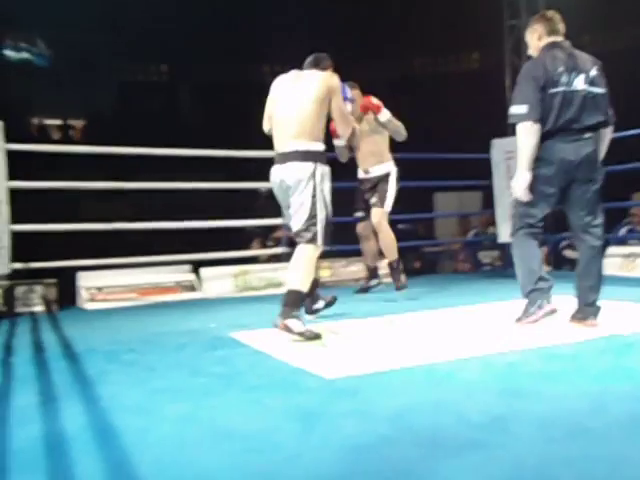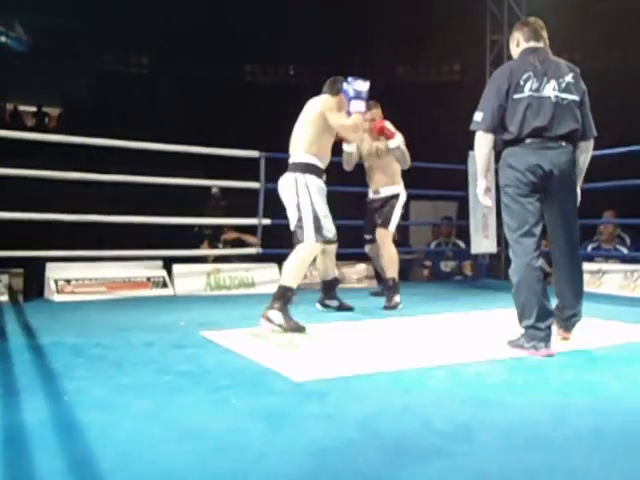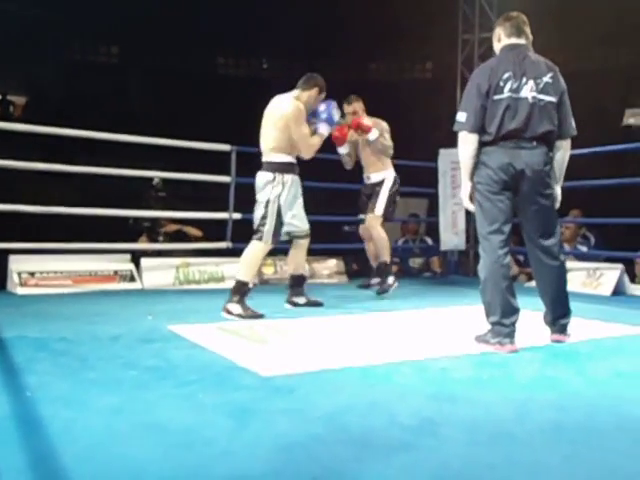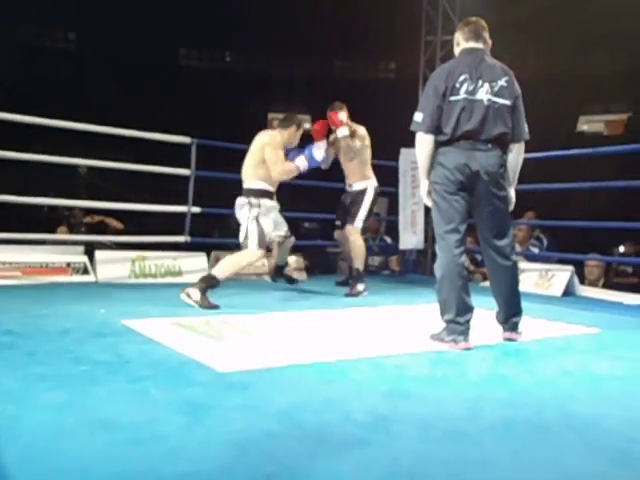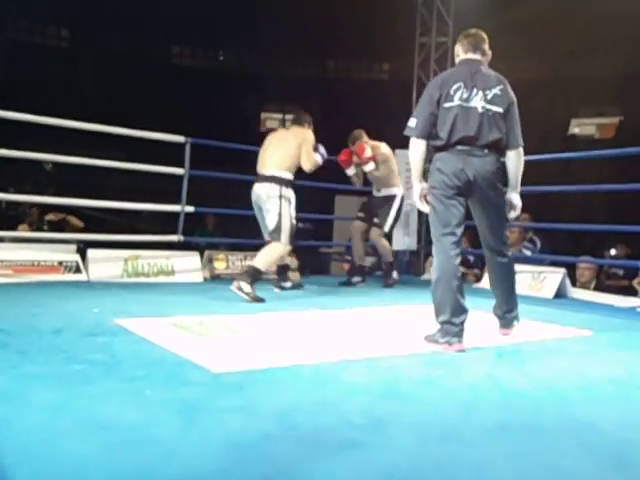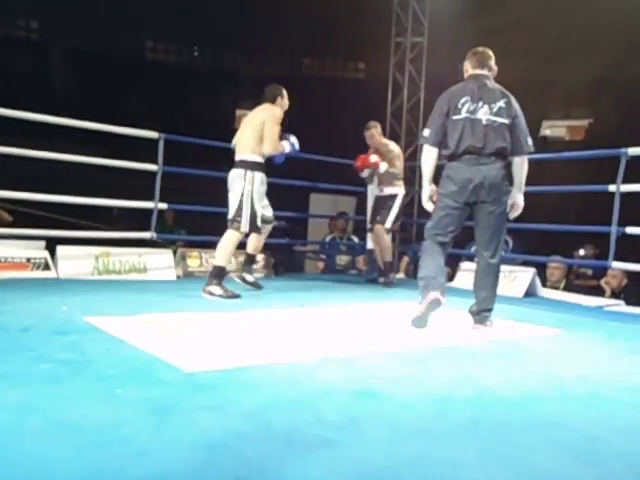
dt=0.5s
person 1, frame 1
left shoulder: (536, 67)
right shoulder: (592, 64)
left elbow: (529, 123)
right elbow: (607, 125)
left wrist: (523, 169)
right wrist: (594, 161)
left hip: (551, 153)
right hip: (587, 151)
left knee: (525, 225)
right knee: (589, 229)
left ankle: (537, 297)
right ankle: (588, 308)
person 1, frame 2
left shoulder: (507, 73)
right shoulder: (571, 73)
left elbow: (485, 130)
right elbow: (587, 138)
left wrist: (482, 176)
right wrist: (576, 180)
left hip: (521, 159)
right hip: (561, 159)
left knee: (525, 246)
right knee: (567, 243)
left ankle: (536, 334)
right ankle: (568, 318)
person 1, frame 3
left shoulder: (487, 71)
right shoulder: (551, 72)
left elbow: (468, 132)
right elbow: (564, 137)
left wrist: (466, 178)
right wrist: (556, 181)
left hip: (495, 160)
right hip: (537, 161)
left knee: (494, 245)
right knee: (546, 244)
left ankle: (502, 331)
right ankle: (559, 324)
person 1, frame 4
left shoulder: (446, 73)
right shoulder: (506, 77)
left elbow: (425, 132)
right elbow: (517, 140)
left wrist: (424, 177)
right wrist: (510, 183)
left hip: (452, 160)
right hip: (491, 162)
left knee: (450, 245)
right knee: (499, 244)
left ankle: (456, 329)
right ankle: (510, 323)
person 1, frame 5
left shoulder: (442, 82)
right shoulder: (501, 86)
left elbow: (418, 136)
right elbow: (514, 146)
left wrist: (417, 180)
right wrist: (514, 189)
left hip: (448, 164)
right hip: (487, 166)
left knee: (446, 246)
right knee: (496, 244)
left ankle: (450, 330)
right ankle: (507, 316)
person 1, frame 6
left shoulder: (451, 95)
right shoulder: (507, 100)
left elbow: (431, 144)
right elbow: (521, 153)
left wrist: (427, 183)
right wrist: (518, 191)
left hip: (458, 172)
right hip: (494, 175)
left knee: (436, 236)
right knee: (489, 248)
left ankle: (431, 290)
right ankle: (482, 314)
person 2, frame 1
left shoulder: (280, 82)
right shoulder: (329, 79)
left elbow: (267, 126)
right elbow: (344, 128)
right wrist: (343, 103)
left hip: (280, 167)
right hip: (309, 165)
left knee: (307, 237)
right knee: (310, 241)
left ankle: (311, 295)
right ankle: (289, 313)
person 2, frame 2
left shoulder: (316, 104)
right shoulder: (328, 102)
right elbow: (354, 134)
right wrist: (358, 101)
left hip: (306, 178)
right hip: (303, 177)
left knee: (329, 239)
right knee: (310, 243)
left ankle: (329, 296)
right ankle: (277, 307)
person 2, frame 3
left shoulder: (280, 101)
right shoulder: (295, 106)
right elbow: (306, 151)
left wrist: (315, 124)
right wrist: (325, 126)
left hip: (283, 177)
right hip: (279, 176)
left knee: (301, 235)
right knee: (264, 239)
left ankle: (297, 294)
right ankle: (234, 300)
person 2, frame 4
left shoulder: (268, 137)
right shoulder: (273, 138)
right elbow: (279, 173)
left wrist: (294, 160)
right wrist: (305, 161)
left hip: (265, 202)
right hip: (255, 203)
left knee: (285, 237)
right knee: (254, 251)
left ankle: (278, 271)
right ankle: (197, 289)
person 2, frame 5
left shoulder: (273, 136)
right shoulder: (306, 134)
right elbow: (308, 166)
right wrist: (318, 158)
left hip: (259, 187)
right hip: (279, 189)
left knee: (279, 238)
right knee: (282, 242)
left ankle: (283, 278)
right ankle: (245, 280)
person 2, frame 6
left shoulder: (256, 113)
right shoulder: (273, 112)
left elbow: (236, 142)
right elbow: (268, 148)
right wrist: (285, 146)
left hip: (245, 173)
right hip: (249, 174)
left knee: (265, 221)
right knee: (238, 228)
left ankle: (246, 269)
right ankle: (213, 283)
person 3, frame 1
left shoulder: (376, 115)
left elbow: (401, 135)
right elbow: (343, 157)
left wrist: (380, 111)
right wrist: (337, 137)
left hip: (384, 174)
right hip: (364, 178)
left knee: (378, 219)
right knee: (363, 230)
left ankle: (397, 272)
right ankle: (373, 276)
person 3, frame 2
left shoulder: (393, 135)
right shoulder: (361, 140)
left elbow: (405, 164)
right elbow: (348, 166)
left wrist: (392, 137)
right wrist: (348, 143)
left hip: (394, 195)
right hip: (374, 198)
left knee: (384, 237)
right knee: (370, 248)
left ankle: (393, 293)
right ankle: (387, 282)
person 3, frame 3
left shoulder: (379, 125)
right shoulder: (351, 132)
left elbow: (388, 151)
right elbow: (348, 164)
left wrist: (369, 130)
right wrist: (340, 144)
left hip: (385, 180)
right hip: (368, 183)
left knee: (373, 224)
right knee: (364, 231)
left ankle: (388, 275)
right ankle: (377, 274)
person 3, frame 4
left shoulder: (359, 132)
right shoulder: (335, 138)
left elbow: (351, 153)
right elbow: (325, 164)
left wrist: (343, 128)
left hip: (365, 189)
right hip: (350, 190)
left knee: (352, 232)
right knee: (340, 235)
left ankle: (359, 282)
right ankle: (354, 273)
person 3, frame 5
left shoulder: (382, 150)
right shoulder: (359, 155)
left elbow: (381, 178)
right elbow: (358, 183)
left wrist: (368, 161)
right wrist: (348, 165)
left hip: (392, 195)
right hip: (376, 195)
left knee: (376, 235)
right knee: (356, 228)
left ankle: (391, 269)
right ankle: (357, 273)
person 3, frame 6
left shoulder: (392, 149)
right shoulder: (371, 152)
left elbow: (399, 174)
right elbow: (369, 180)
left wrist: (380, 165)
right wrist: (363, 170)
left hip: (394, 194)
right hip: (380, 195)
left knee: (380, 230)
right knee: (375, 234)
left ankle: (389, 270)
right ankle: (384, 273)
